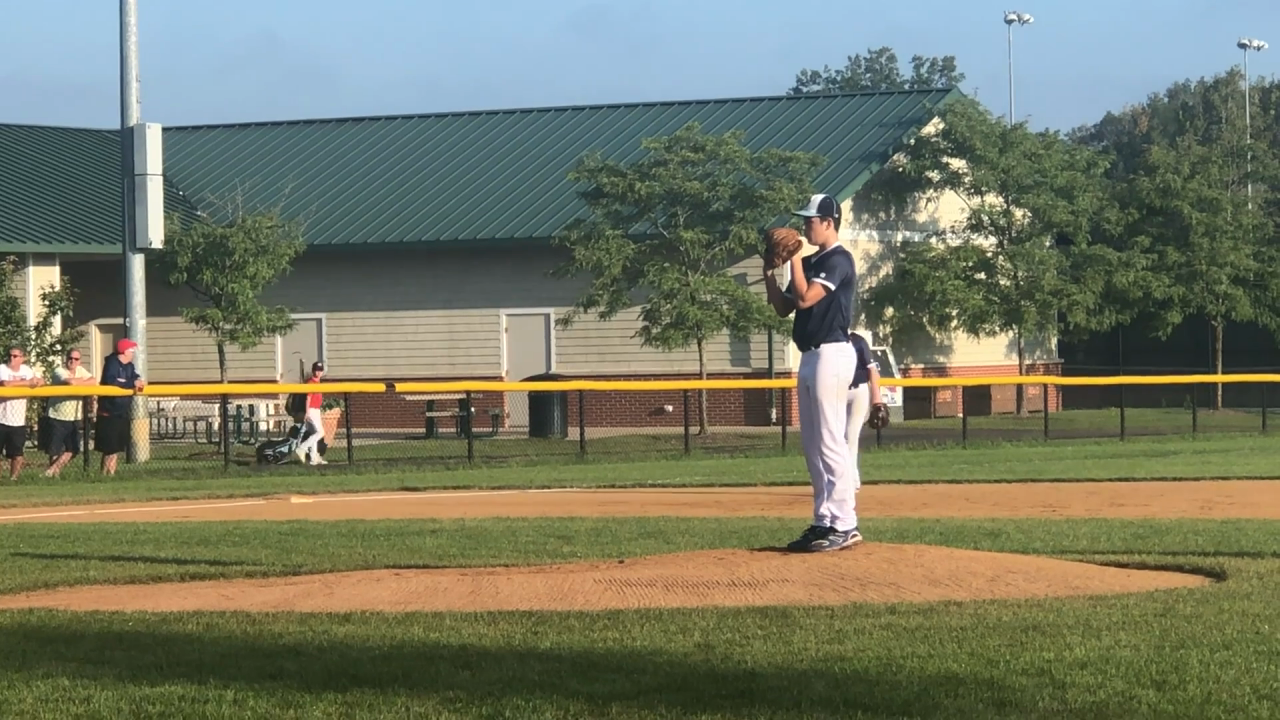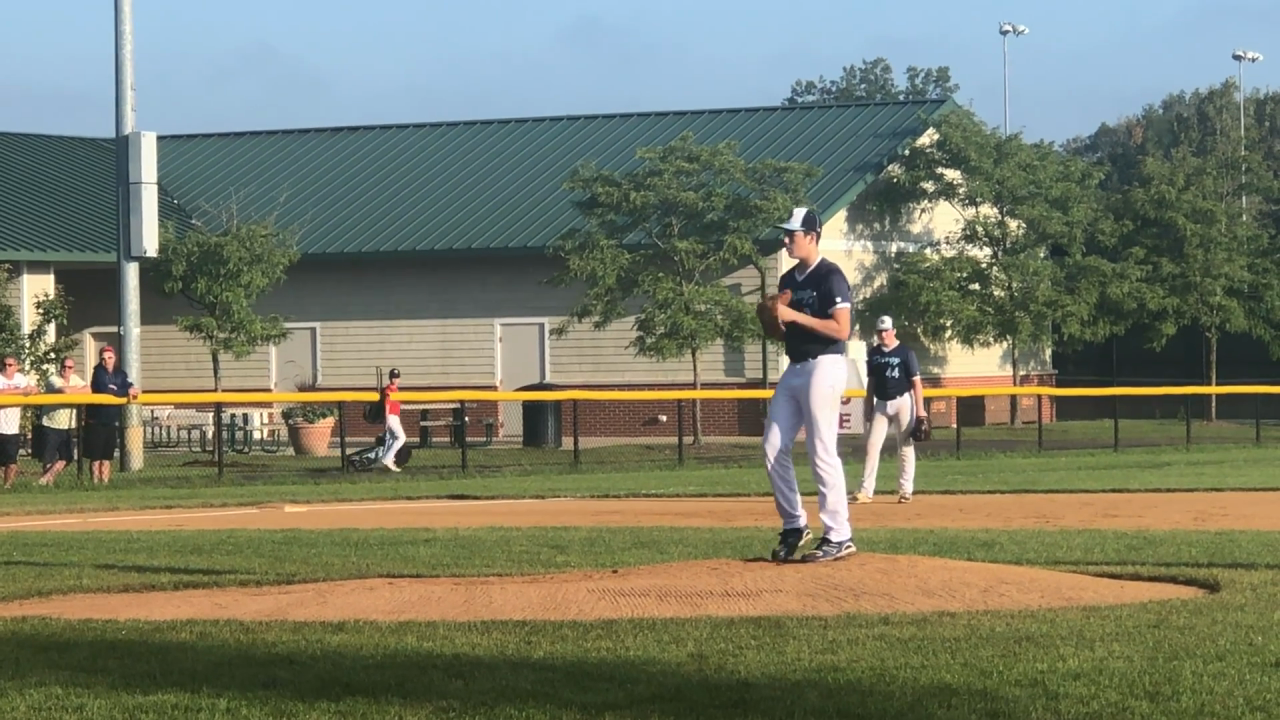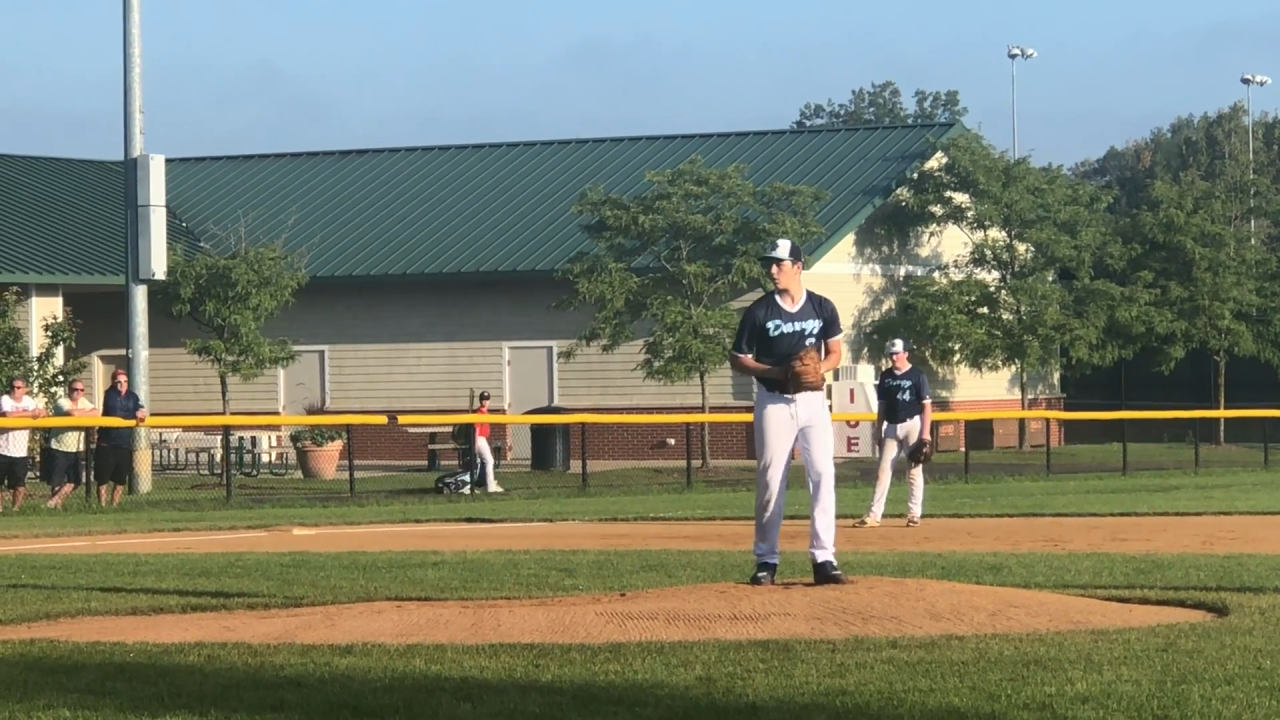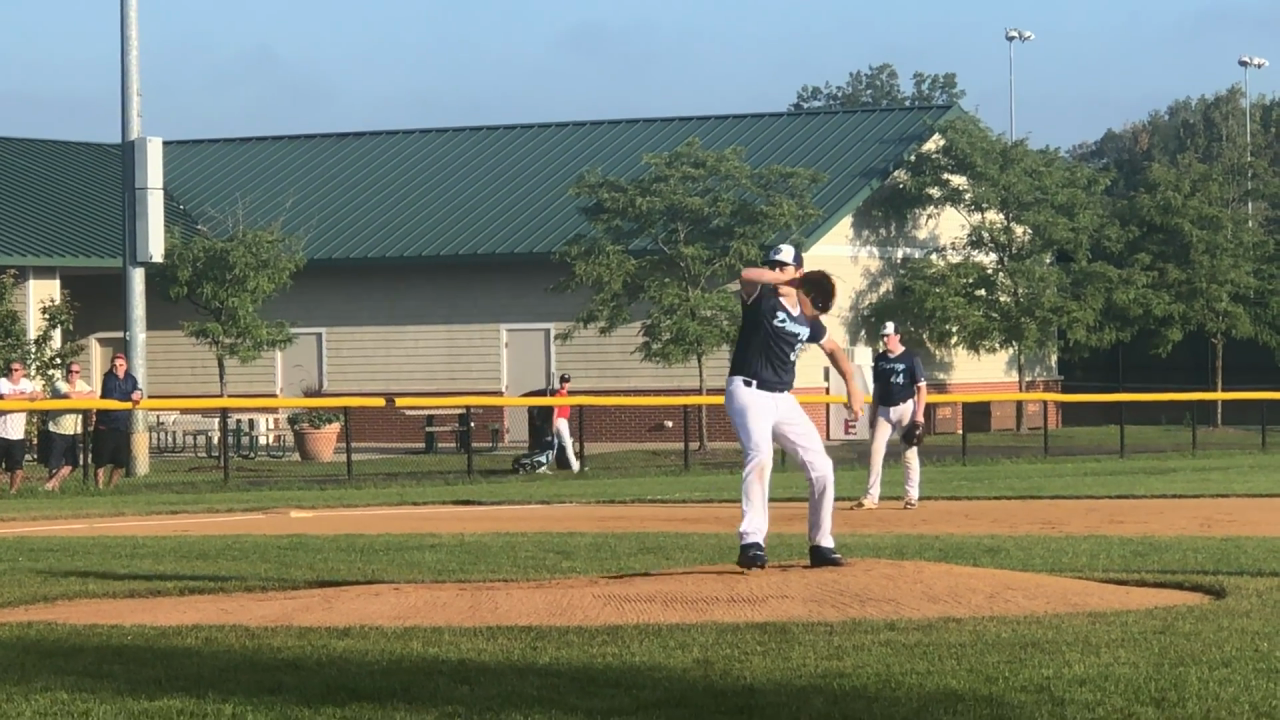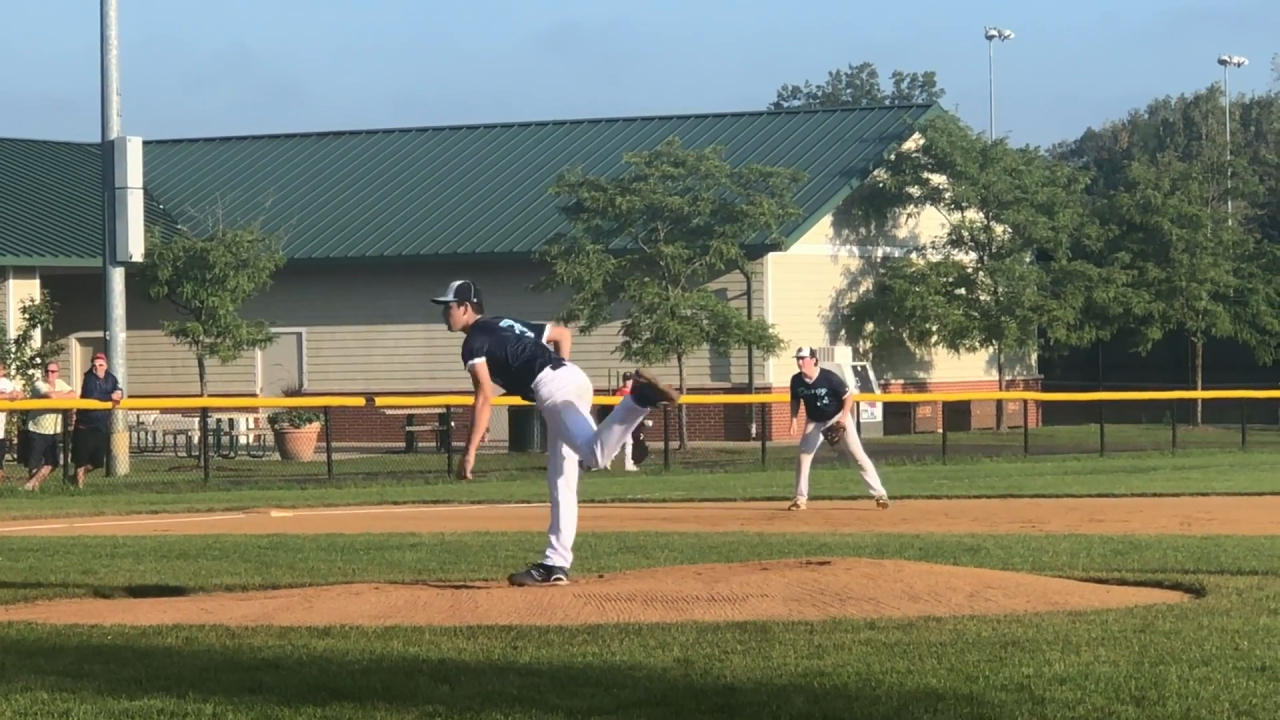
dt=1s
person 1, frame 1
left shoulder: (838, 259)
right shoulder: (810, 262)
left elbow: (804, 298)
right elbow: (783, 307)
left wrist: (794, 258)
right wrist: (769, 270)
left hip: (830, 356)
right hip: (810, 357)
left knee: (830, 442)
right knee: (812, 444)
left ankle: (845, 525)
right ankle: (824, 521)
person 1, frame 2
left shoulder: (830, 276)
right shoulder: (788, 279)
left elbow: (841, 330)
left wrist: (795, 315)
right wrist: (774, 321)
left hip: (823, 368)
right hip: (794, 369)
left knee: (822, 453)
right knee: (773, 448)
left ankle: (838, 537)
right ankle: (794, 525)
person 1, frame 3
left shoulder: (822, 307)
right shoulder: (758, 311)
left elbow: (835, 353)
right elbow: (738, 359)
left wrist: (817, 369)
right wrist: (775, 372)
left hip: (813, 399)
right hip: (773, 401)
left knee: (823, 476)
right knee: (770, 484)
left ankle: (823, 559)
right ankle: (766, 560)
person 1, frame 4
left shoulder: (807, 318)
right shoulder: (760, 297)
left elbow: (834, 351)
right elbow: (746, 275)
left wrist: (853, 389)
right wrist: (791, 279)
left hip: (781, 399)
right hip: (747, 392)
left knee: (821, 468)
right knee: (760, 456)
left ankle: (821, 545)
right ankle: (752, 541)
person 1, frame 5
left shoulder: (474, 342)
right shoulder: (504, 324)
left elbow: (484, 397)
right elbow: (563, 334)
left wrist: (470, 452)
left hip: (555, 387)
right hip: (572, 378)
left knee: (594, 453)
right knee: (561, 479)
left ankle: (642, 395)
right ankle: (555, 562)
